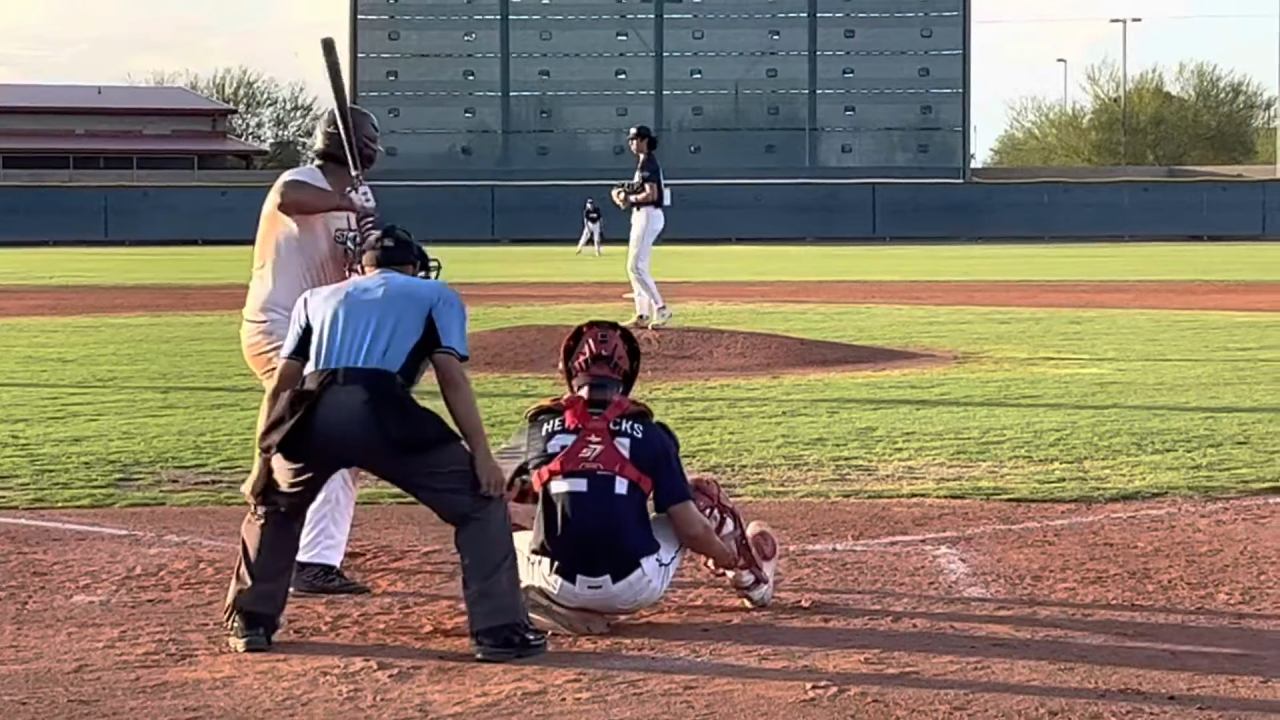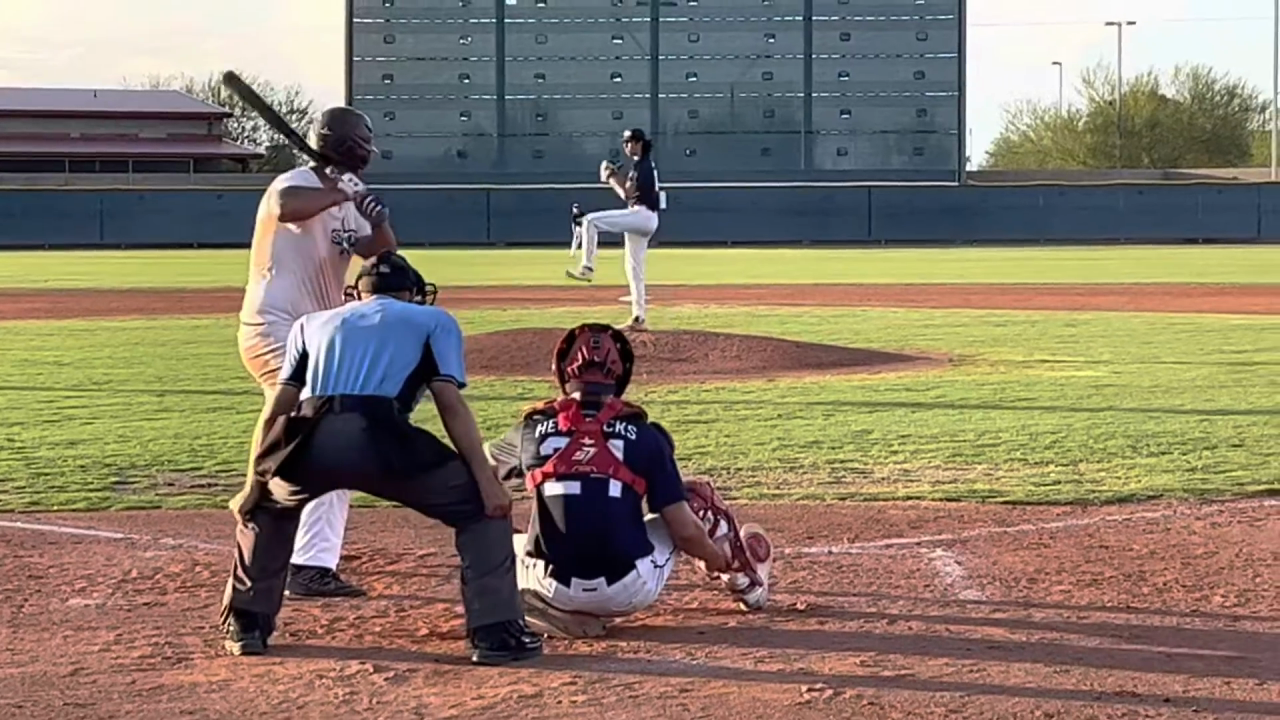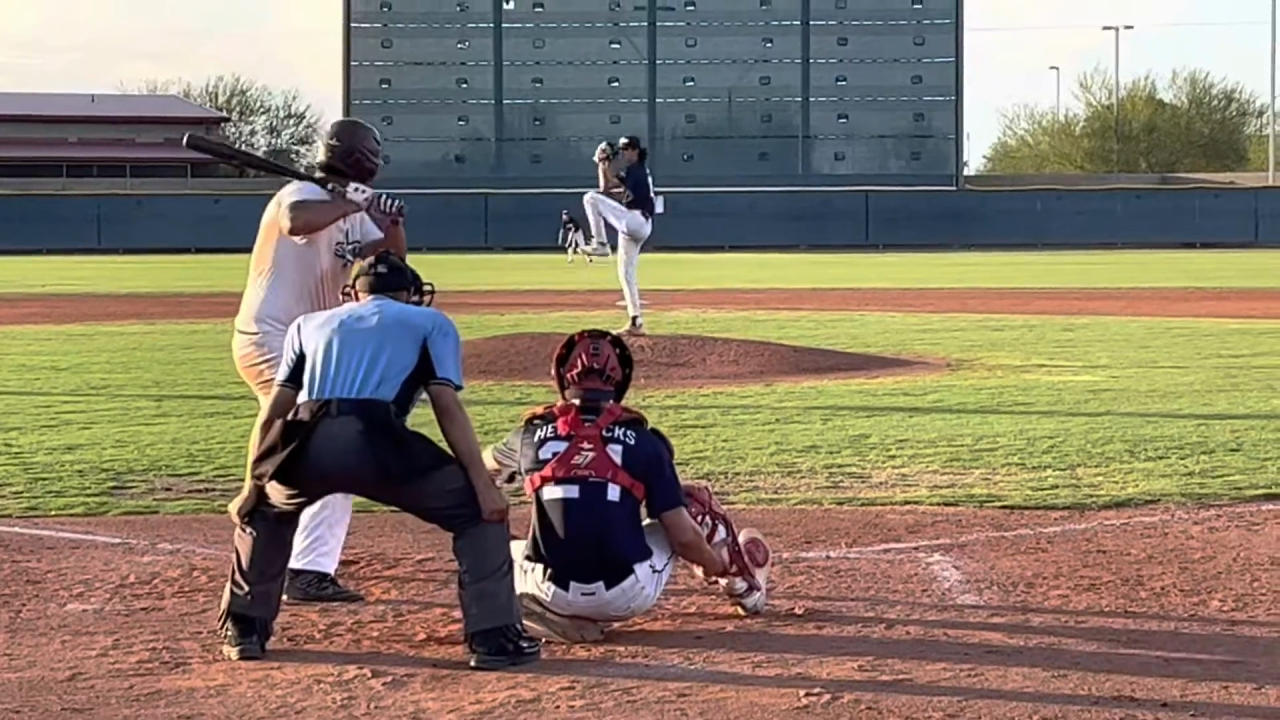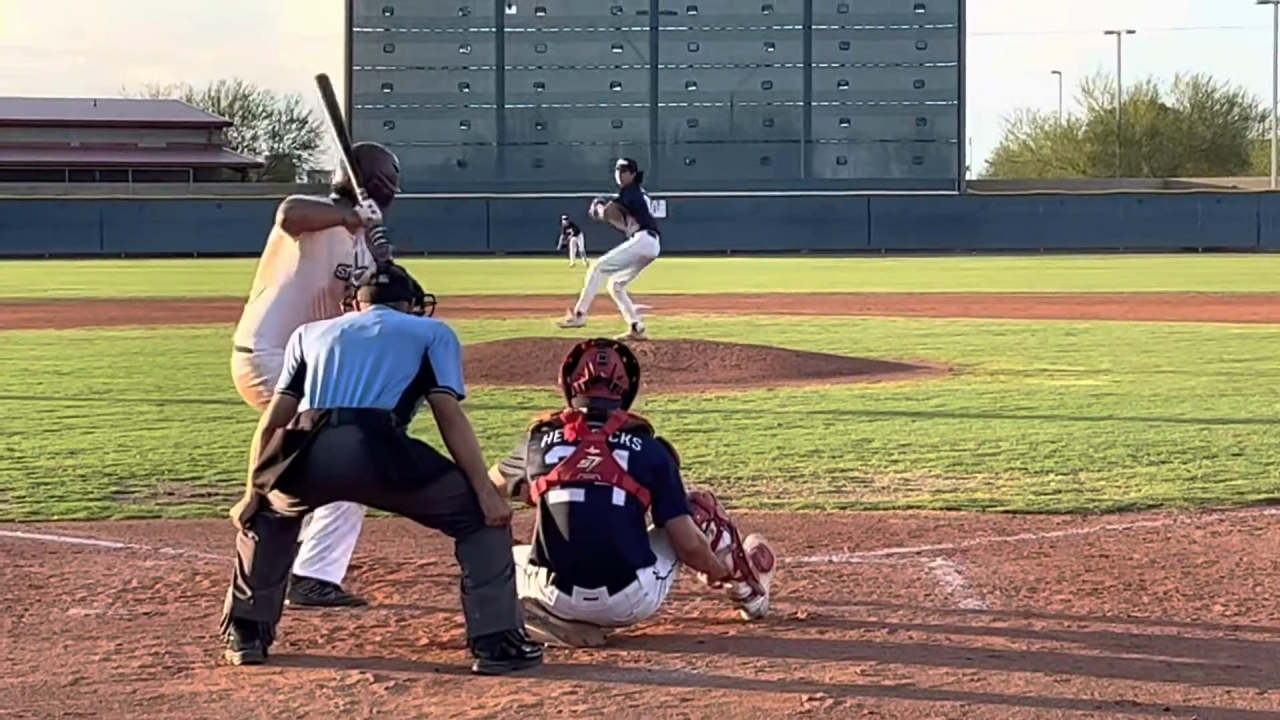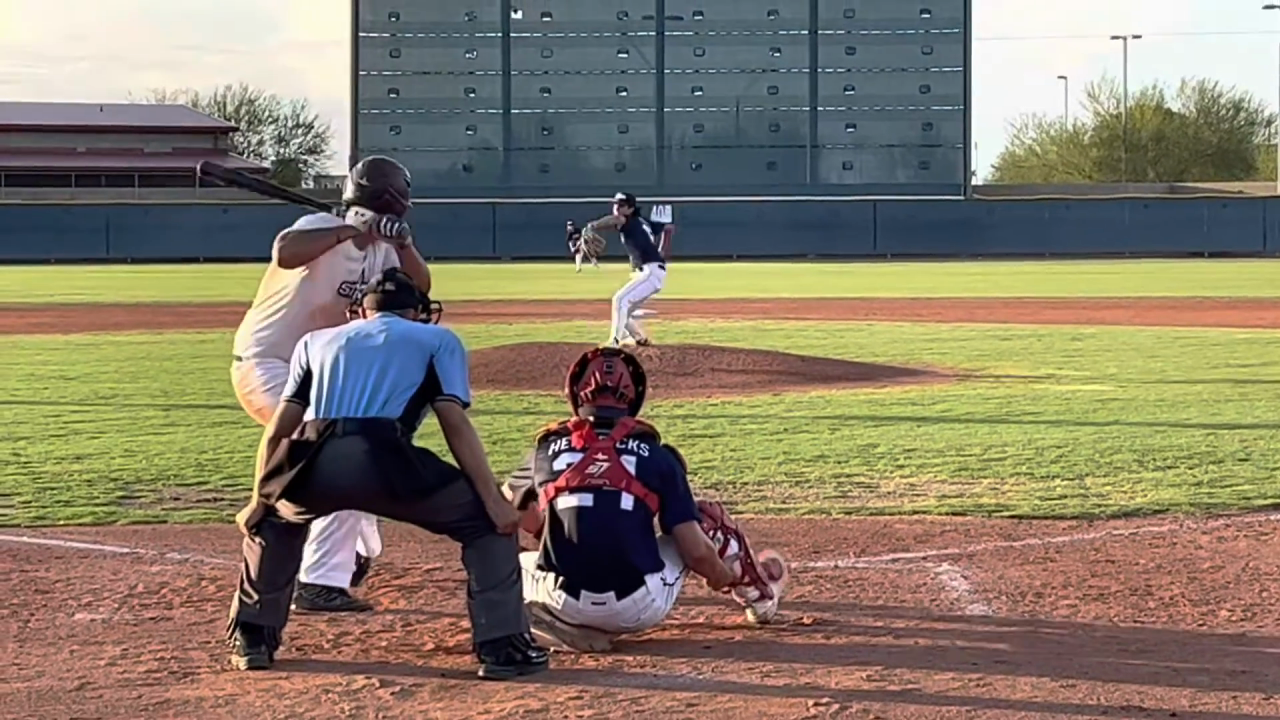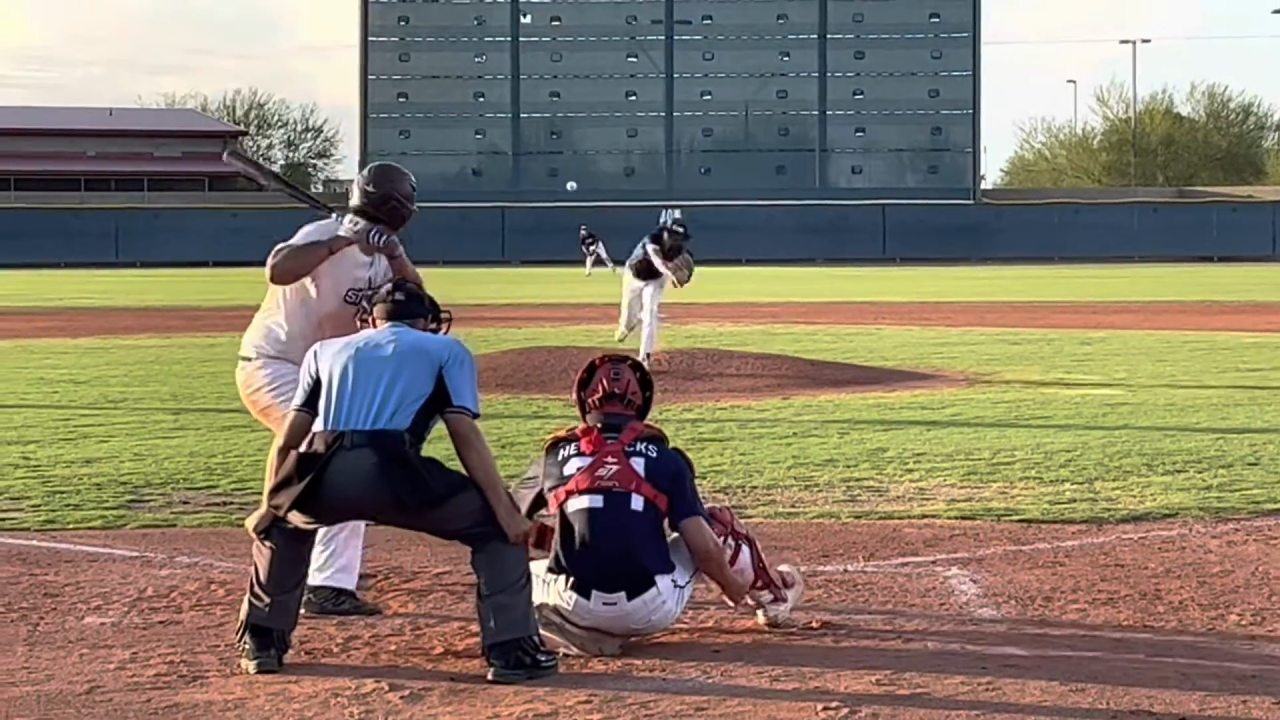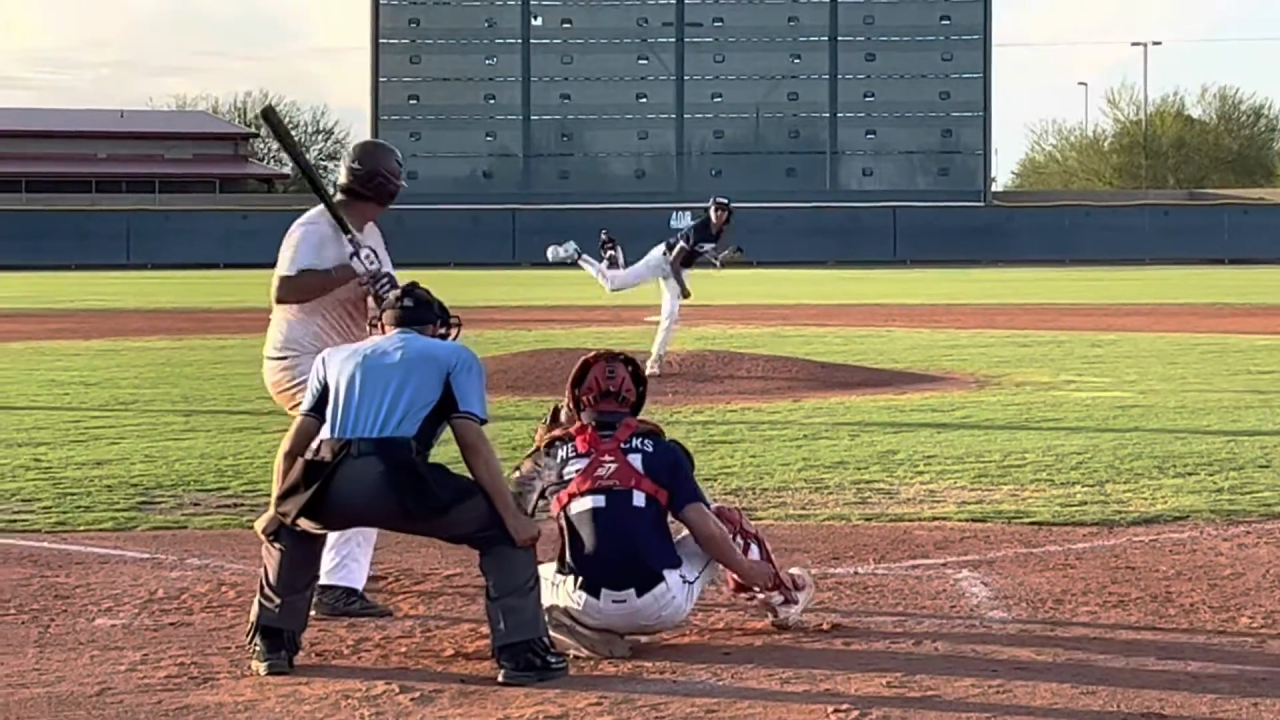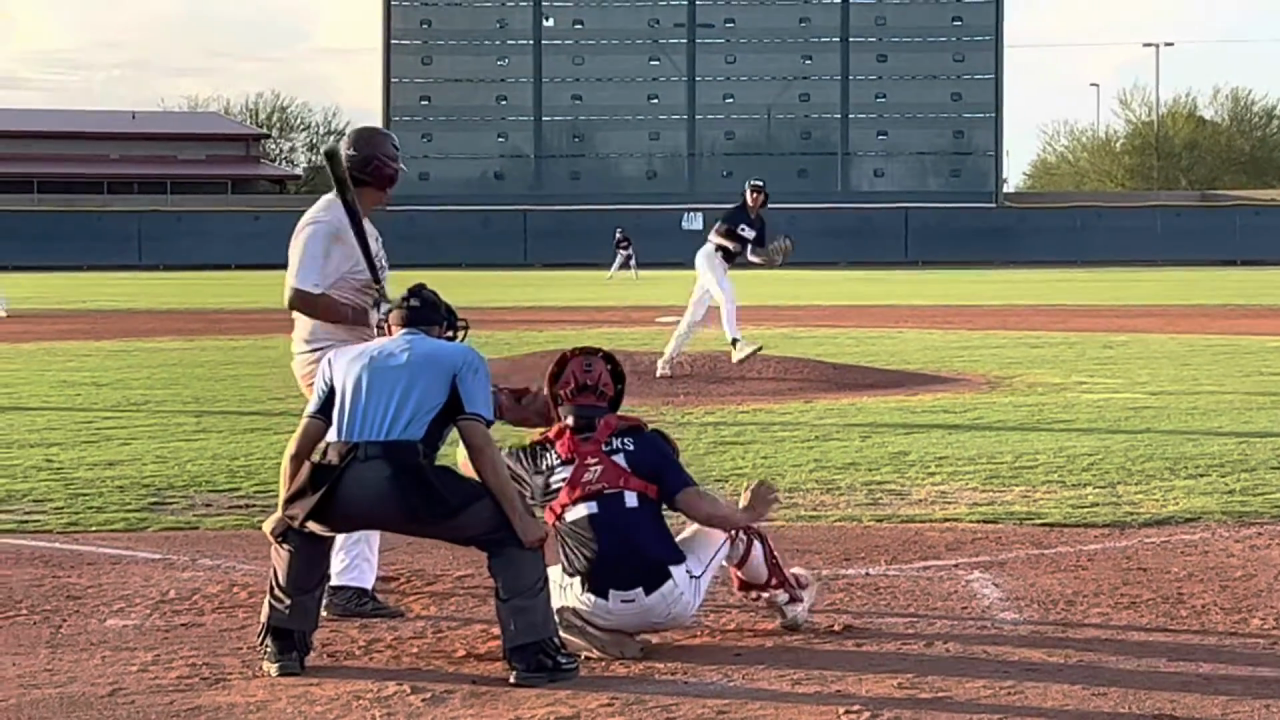
dt=0.3s
person 1, frame 1
left shoulder: (348, 197)
right shoulder: (303, 180)
right elbow: (287, 199)
left wrist: (369, 234)
right wrist: (347, 203)
right hip: (283, 332)
right ankle: (314, 565)
person 1, frame 2
left shoulder: (344, 199)
right shoulder: (298, 183)
left elbow: (382, 254)
right elbow: (283, 209)
left wrist: (377, 220)
right wrist: (341, 193)
right hip: (280, 334)
right ankle: (309, 568)
person 1, frame 3
left shoulder: (351, 213)
right shoulder: (302, 193)
left elbow: (387, 258)
right elbow: (298, 223)
left wrist: (392, 224)
right wrist: (350, 203)
right hip: (274, 342)
right ankle: (309, 573)
person 1, frame 4
left shoulder: (357, 236)
right shoulder: (315, 212)
right elbow: (288, 216)
left wrist: (383, 266)
right wrist: (351, 215)
right hip: (270, 358)
left ankle: (292, 553)
right ankle: (313, 578)
person 1, frame 5
left shoulder: (382, 247)
right shoulder: (320, 229)
left elbow: (419, 286)
right elbow: (283, 255)
left wrist: (404, 242)
right wrist: (346, 229)
right hip: (265, 366)
left ankle: (353, 551)
right ankle: (319, 585)
person 1, frame 6
left shoulder: (383, 251)
right shoulder: (322, 234)
right elbow: (277, 271)
left wrist: (395, 253)
right wrist: (340, 240)
right hip: (272, 368)
left ankle: (337, 562)
right ankle: (327, 587)
person 1, frame 7
left shoulder: (370, 233)
right shoulder: (316, 228)
left elbow: (388, 298)
right elbow: (285, 291)
left wrist: (386, 285)
right wrist: (349, 272)
right hip: (304, 367)
left ankle: (337, 567)
right ankle: (338, 589)
person 1, frame 8
left shoulder: (360, 223)
right shoulder: (324, 223)
right elbow: (299, 298)
left wrist: (384, 315)
right wrist: (363, 316)
left ankle: (335, 570)
right ankle: (347, 590)
person 2, frame 1
left shoulder: (317, 296)
right shoulder: (436, 293)
left elbow: (280, 386)
right elbow: (451, 376)
left wrist: (262, 464)
right wrist: (482, 456)
left hip: (313, 418)
right hip: (381, 413)
left knee: (274, 500)
right knee: (481, 501)
left ankle: (250, 621)
right ankle: (500, 630)
person 2, frame 2
left shoulder: (313, 321)
right shoulder: (434, 319)
left elbow: (276, 412)
right elbow: (450, 404)
left wrist: (252, 485)
right wrist: (486, 480)
left hip: (311, 442)
right hip: (380, 438)
left knee: (267, 504)
right knee: (482, 505)
left ankle: (246, 625)
right ankle: (496, 633)
person 2, frame 3
left shoulder: (309, 323)
right shoulder: (430, 321)
left elbow: (273, 413)
right elbow: (447, 406)
left wrist: (252, 486)
right wrist: (483, 485)
left hip: (307, 446)
right hip: (376, 442)
left knee: (264, 508)
right knee: (477, 509)
left ankle: (244, 629)
right ankle: (494, 637)
person 2, frame 4
left shoulder: (310, 332)
right shoulder: (431, 331)
left elbow: (273, 423)
right elbow: (449, 415)
left wrist: (253, 493)
right wrist: (486, 493)
left hip: (307, 456)
right hip: (377, 452)
left knee: (266, 513)
right knee: (479, 513)
left ankle: (246, 634)
right ankle: (496, 641)
person 2, frame 5
left shoulder: (315, 340)
right shoulder: (437, 338)
left elbow: (278, 431)
right elbow: (455, 424)
left wrist: (259, 500)
right wrist: (494, 501)
left hip: (313, 466)
right hip: (382, 461)
left knee: (272, 519)
right knee: (485, 518)
left ankle: (252, 639)
right ankle: (501, 647)
person 2, frame 6
left shoulder: (325, 350)
right shoulder: (446, 348)
left elbow: (287, 442)
right elbow: (464, 434)
left wrist: (269, 507)
right wrist: (506, 511)
left hip: (321, 479)
right hip: (391, 474)
left knee: (282, 525)
right knee: (494, 523)
left ankle: (261, 643)
right ankle: (511, 650)
person 2, frame 7
left shoulder: (334, 356)
right shoulder: (454, 355)
left elbow: (292, 447)
right elbow: (472, 441)
left wrist: (277, 509)
right wrist: (513, 517)
left hip: (329, 487)
right hip: (398, 481)
left knee: (290, 526)
right knee: (503, 526)
left ankle: (272, 644)
right ankle: (521, 652)
person 2, frame 8
left shoulder: (341, 357)
right shoulder: (461, 356)
left elbow: (298, 449)
right elbow: (479, 443)
left wrist: (284, 512)
right wrist: (520, 518)
left hip: (336, 490)
right hip: (406, 485)
left knee: (297, 527)
right knee: (513, 528)
left ankle: (283, 646)
right ankle: (532, 653)
person 3, frame 1
left shoulder: (540, 428)
right shoulder: (649, 434)
right elbow: (691, 530)
right wrist: (727, 556)
left hip: (562, 586)
right hip: (635, 589)
right knee: (703, 495)
left ankle: (555, 602)
right ankle: (753, 581)
person 3, frame 2
left shoulder: (534, 428)
right shoulder: (643, 435)
left elbow: (485, 464)
right elbow: (685, 532)
right wrist: (719, 559)
left hip: (556, 588)
right hip: (629, 590)
right knee: (697, 496)
left ankle: (554, 607)
right ankle: (748, 583)
person 3, frame 3
left shoulder: (534, 432)
right shoulder: (642, 440)
left elbow: (487, 464)
right elbow: (684, 537)
right wrist: (716, 564)
left hip: (554, 594)
right hip: (628, 596)
right knee: (694, 501)
left ankle: (557, 614)
right ankle: (745, 586)
person 3, frame 4
left shoulder: (541, 440)
right shoulder: (648, 448)
left elbow: (494, 482)
right elbow: (689, 546)
right wrist: (719, 570)
left hip: (557, 599)
right hip: (630, 601)
right knee: (700, 507)
left ankle: (561, 620)
right ankle: (749, 590)
person 3, frame 5
left shoulder: (548, 448)
right shoulder: (655, 455)
left elbow: (508, 506)
right elbow: (696, 552)
right wrist: (725, 577)
left hip: (564, 603)
right hip: (638, 608)
right knee: (708, 516)
left ankle: (564, 623)
right ankle: (758, 593)
person 3, frame 6
left shoulder: (557, 454)
right shoulder: (664, 458)
right elbow: (703, 548)
right wrist: (732, 586)
left hip: (576, 606)
right hip: (649, 610)
right knee: (717, 522)
left ankle: (571, 626)
right ankle: (771, 597)
person 3, frame 7
left shoulder: (555, 454)
right shoulder: (660, 450)
right elbow: (705, 529)
right wrist: (746, 567)
left hip: (589, 608)
right hip: (662, 606)
right knee: (726, 522)
left ankle: (579, 626)
right ankle: (782, 599)
person 3, frame 8
left shoulder: (539, 457)
right shoulder: (642, 442)
left elbow: (469, 462)
right elbow: (697, 505)
right wrist: (745, 514)
left hip: (599, 610)
right hip: (667, 601)
right knee: (723, 522)
left ankle: (585, 629)
right ankle: (788, 598)
person 4, frame 1
left shoulder: (648, 163)
right shoulder: (645, 163)
left elbow: (651, 195)
left wrist: (629, 198)
right wrist: (628, 194)
left hip: (647, 216)
right hip: (644, 216)
left knee: (636, 265)
right knee: (638, 266)
left ankle: (661, 310)
right ankle: (643, 315)
person 4, frame 2
left shoulder: (641, 164)
right shoulder: (646, 164)
left elbow: (627, 194)
right elbow: (631, 190)
left wrist: (611, 179)
right wrist: (614, 175)
left hip: (639, 216)
right hip: (648, 219)
left knee: (590, 220)
right knee: (635, 271)
left ankle: (587, 269)
right ankle: (639, 319)
person 4, frame 3
left shoulder: (635, 169)
right shoulder: (638, 171)
left elbow: (605, 188)
right elbow: (612, 188)
left wrist: (602, 164)
right wrist: (603, 163)
left hip: (633, 220)
right hip: (640, 227)
left knee: (591, 198)
right knee: (627, 275)
left ankle: (600, 242)
right ankle: (636, 323)
person 4, frame 4
left shoulder: (629, 190)
right shoulder: (635, 194)
left elbow: (606, 213)
right elbow: (624, 225)
left wrist: (599, 208)
right wrist: (604, 208)
left hip: (642, 241)
right hip: (649, 246)
left knee: (597, 270)
right knee: (615, 286)
left ankle: (579, 315)
right ankle: (637, 329)
person 4, frame 5
left shoulder: (635, 222)
right shoulder: (642, 222)
left elbow: (618, 219)
left wrist: (593, 225)
right wrist: (659, 254)
left hip: (652, 273)
right hip: (649, 273)
left knee: (621, 299)
right knee: (623, 314)
left ankle: (615, 343)
right ankle: (641, 338)
person 4, frame 6
left shoulder: (677, 247)
right shoulder: (653, 238)
right elbow: (656, 256)
right wrist: (671, 273)
left hip: (654, 280)
right hip: (633, 277)
left knee: (650, 315)
right knee: (627, 320)
left ankle: (645, 357)
right ankle: (628, 325)
person 4, frame 7
left shoulder: (718, 232)
right shoulder: (697, 230)
right elbow: (674, 259)
left wrist: (719, 259)
right wrist: (683, 287)
left hip: (682, 270)
right hip: (661, 259)
left knee: (671, 315)
right knee: (614, 283)
left ankle: (655, 359)
right ankle: (576, 254)
person 4, frame 8
left shoulder: (760, 224)
right shoulder: (735, 213)
left elbow: (753, 254)
right elbow: (712, 235)
left wrist: (773, 260)
right wrist: (728, 242)
left hip: (719, 269)
right hip: (710, 257)
left knee: (694, 317)
right knee: (727, 295)
left ankle: (667, 359)
right ankle: (736, 344)
